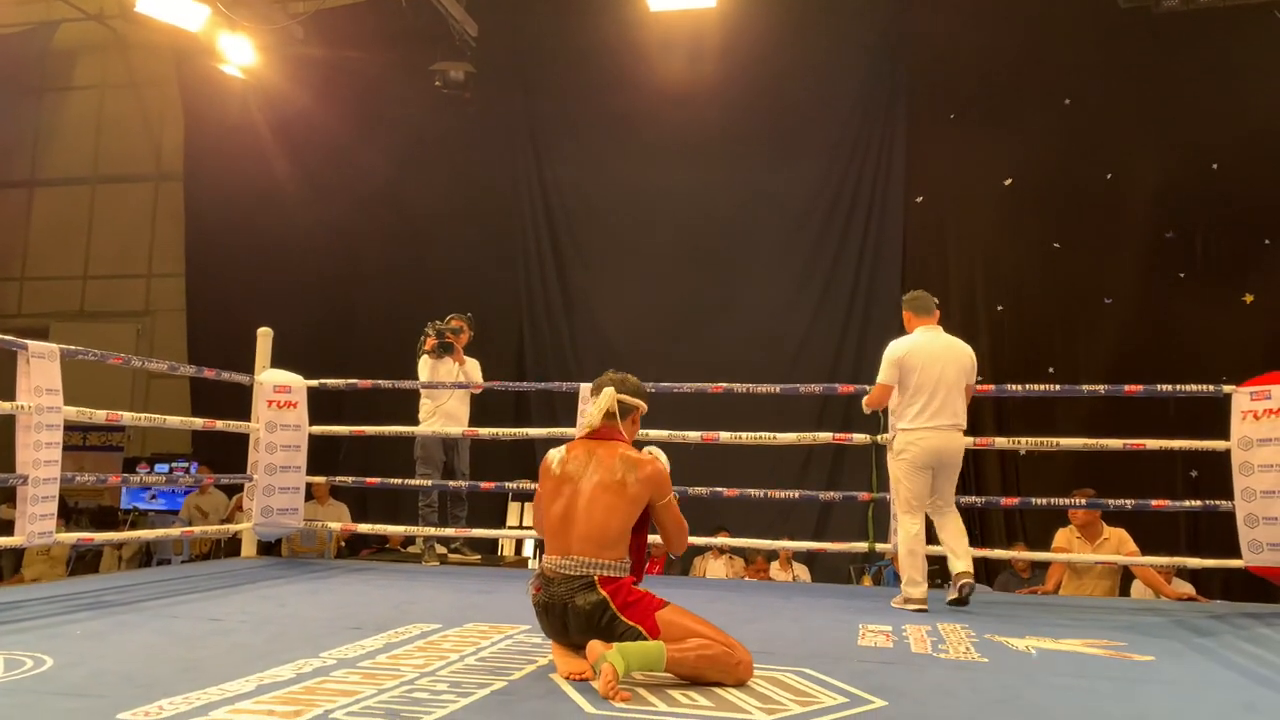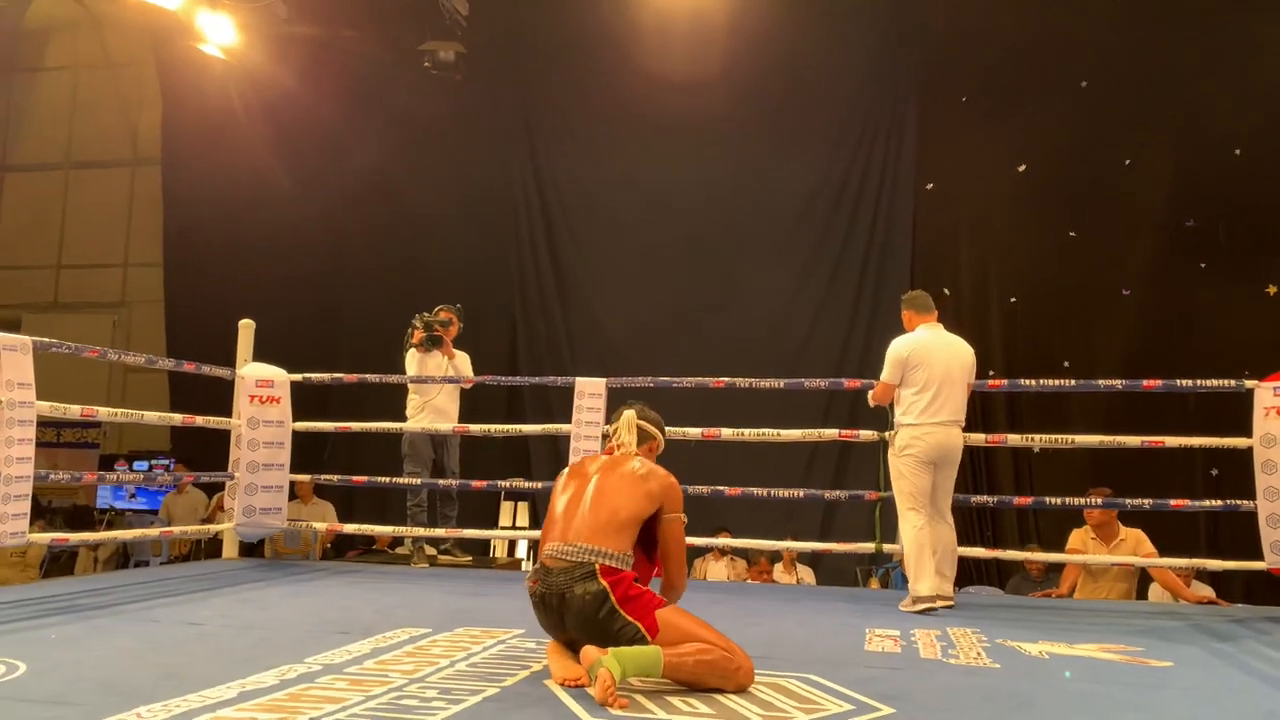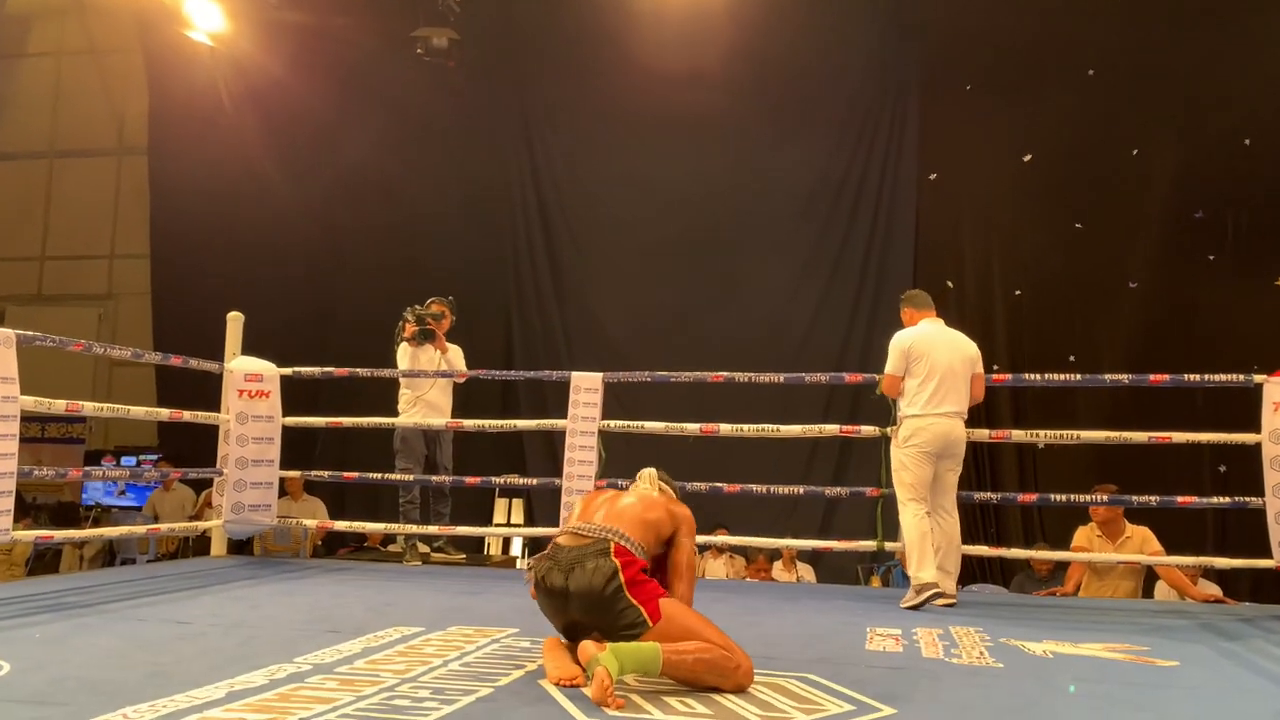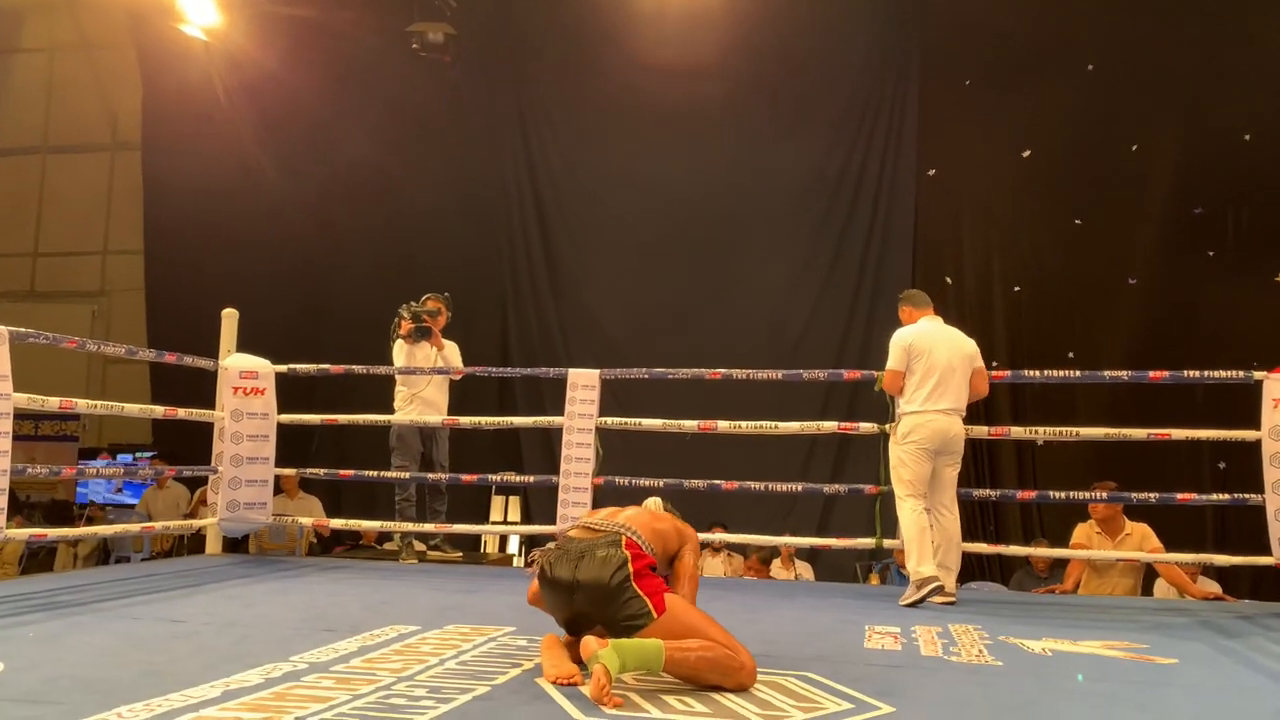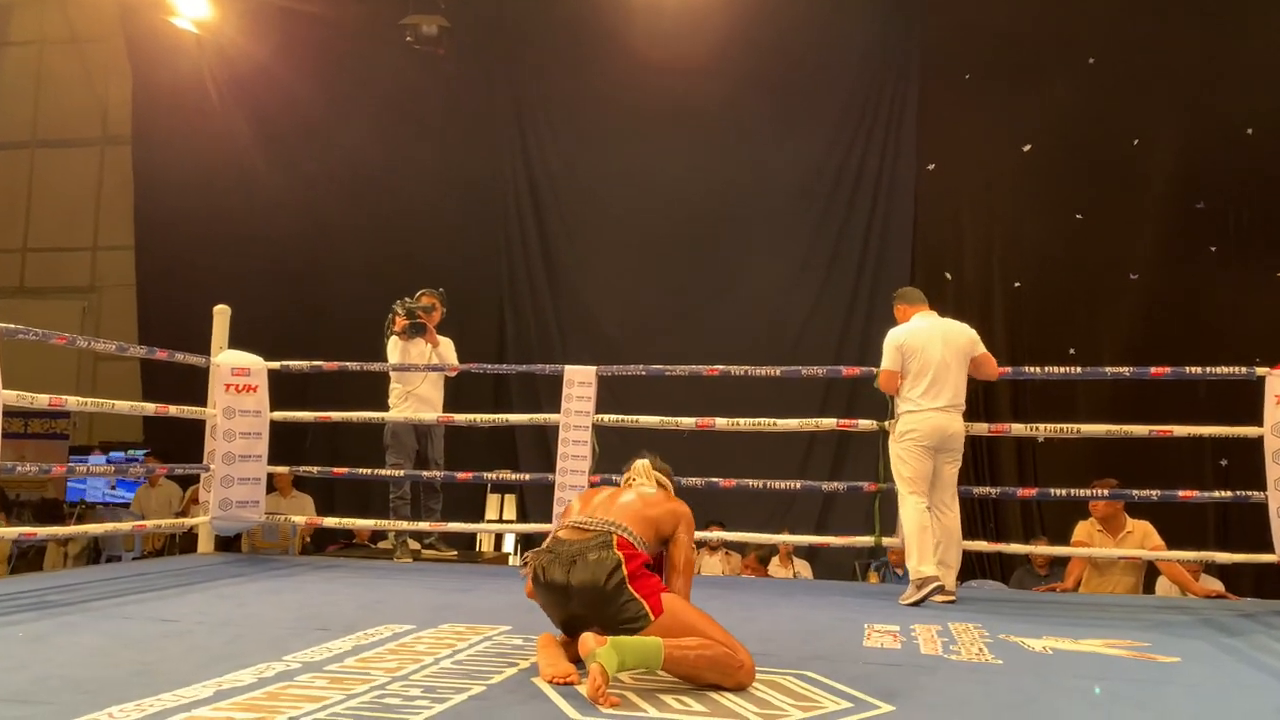
dt=0.3s
person 1, frame 1
left shoulder: (900, 348)
right shoulder: (964, 350)
left elbow: (879, 399)
right elbow: (966, 398)
left wrist: (867, 403)
left hip: (912, 440)
right hip: (952, 439)
left knee: (910, 516)
right knee: (945, 508)
left ankle: (915, 593)
right ankle: (962, 573)
person 1, frame 2
left shoulder: (904, 344)
right shoulder: (964, 348)
left elbow: (883, 396)
right elbow: (963, 396)
left wrist: (872, 396)
left hip: (915, 436)
right hip: (951, 435)
left knee: (913, 513)
right knee: (941, 514)
left ankle: (922, 592)
right ankle: (943, 590)
person 1, frame 3
left shoulder: (905, 337)
right shoulder: (966, 342)
left elbow: (889, 389)
right elbow: (977, 394)
left hip: (918, 428)
right hip: (955, 430)
left knee: (914, 505)
right knee: (946, 508)
left ankle: (924, 581)
right ankle: (947, 587)
person 1, frame 4
left shoulder: (906, 335)
right shoulder: (965, 340)
left elbow: (891, 385)
right elbow: (981, 389)
left hip: (916, 425)
right hip: (953, 427)
left knee: (911, 501)
right knee: (945, 506)
left ankle: (923, 575)
right ankle: (946, 584)
person 1, frame 5
left shoulder: (899, 334)
right shoulder: (963, 331)
left elbow: (886, 384)
right elbow: (991, 372)
left hip: (915, 422)
right hip: (952, 423)
left knee: (913, 499)
right knee: (946, 503)
left ankle: (924, 574)
right ankle: (947, 582)
person 2, frame 1
left shoulder: (554, 459)
right shoulder: (646, 466)
right elbow: (678, 545)
left hip: (548, 607)
right hip: (603, 603)
right knee: (739, 665)
left ankle: (572, 645)
right ankle: (621, 655)
person 2, frame 2
left shoulder: (571, 470)
right shoulder: (661, 479)
right elbow: (675, 579)
right wrist: (662, 603)
left hip: (545, 599)
right hip: (601, 594)
right knee: (739, 671)
left ankle: (568, 647)
right ankle: (616, 661)
person 2, frame 3
left shoulder: (591, 499)
right shoulder: (678, 511)
right elbow: (680, 599)
right hip: (606, 577)
right knee: (739, 670)
left ankle: (566, 649)
right ankle: (614, 656)
person 2, frame 4
left shoulder: (599, 514)
right shoulder: (683, 531)
right elbow: (682, 608)
right hip: (613, 570)
right knee: (741, 670)
left ankle: (563, 647)
right ankle: (612, 652)
person 2, frame 5
left shoulder: (586, 496)
right shoulder: (677, 507)
right elbow: (678, 597)
left hip: (549, 574)
right hip: (608, 569)
right knee: (740, 668)
left ankle: (561, 648)
right ankle: (612, 651)
person 3, frame 1
left shoulder: (471, 363)
right shoulder: (429, 359)
left elbow: (478, 387)
right elbow: (427, 390)
left wrist: (460, 361)
right wrist: (432, 356)
left hip: (459, 434)
right hip: (431, 431)
left knee: (459, 490)
right knee: (428, 491)
left ankle: (456, 542)
right ankle: (429, 546)
person 3, frame 2
left shoulder: (460, 357)
right shoulder: (416, 352)
left elbow: (468, 382)
right elbow: (415, 386)
left wrist: (450, 354)
right wrist: (420, 350)
left hip: (448, 430)
right hip: (419, 427)
left knee: (449, 488)
right knee: (417, 490)
left ankle: (447, 543)
right ankle: (418, 547)
person 3, frame 3
left shoulder: (453, 350)
right shoulder: (408, 346)
left elbow: (461, 376)
right elbow: (407, 380)
left wrist: (442, 348)
right wrist: (412, 344)
left hip: (441, 425)
right hip: (411, 423)
left knee: (441, 485)
right knee: (410, 486)
left ankle: (439, 541)
right ankle: (410, 544)
person 3, frame 4
left shoulder: (449, 347)
right shoulder: (404, 343)
left elbow: (458, 373)
right elbow: (403, 378)
left wrist: (438, 345)
right wrist: (408, 341)
left hip: (437, 422)
right hip: (407, 420)
left knee: (438, 482)
right knee: (406, 484)
left ankle: (436, 539)
right ankle: (406, 542)
person 3, frame 5
left shoulder: (444, 343)
right shoulder: (398, 339)
left elbow: (453, 370)
right elbow: (398, 375)
left wrist: (433, 342)
right wrist: (403, 338)
left hip: (432, 419)
right hip: (402, 418)
left knee: (433, 480)
right knee: (400, 482)
left ankle: (431, 537)
right ankle: (401, 541)
person 4, frame 1
left shoulder: (1119, 536)
right shoulder: (1064, 535)
left elbow: (1139, 567)
right elbow: (1059, 561)
left wrist: (1172, 593)
right wrist: (1049, 586)
person 4, frame 2
left shoulder: (1136, 537)
right shoulder: (1079, 536)
left elbow: (1157, 569)
right elbow: (1074, 563)
left wrist: (1190, 596)
right wrist: (1064, 589)
person 4, frame 3
left shoulder: (1142, 535)
right shoulder: (1084, 533)
left elbow: (1164, 567)
right elbow: (1079, 561)
left wrist: (1197, 594)
right wrist: (1068, 587)
person 4, frame 4
left shoulder: (1142, 532)
right shoulder: (1084, 530)
left elbow: (1163, 564)
right elbow: (1078, 559)
left wrist: (1197, 592)
right wrist: (1068, 585)
person 4, frame 5
left shoulder: (1143, 529)
right shoulder: (1085, 528)
left elbow: (1165, 562)
right elbow: (1079, 557)
left wrist: (1199, 589)
right wrist: (1069, 583)
